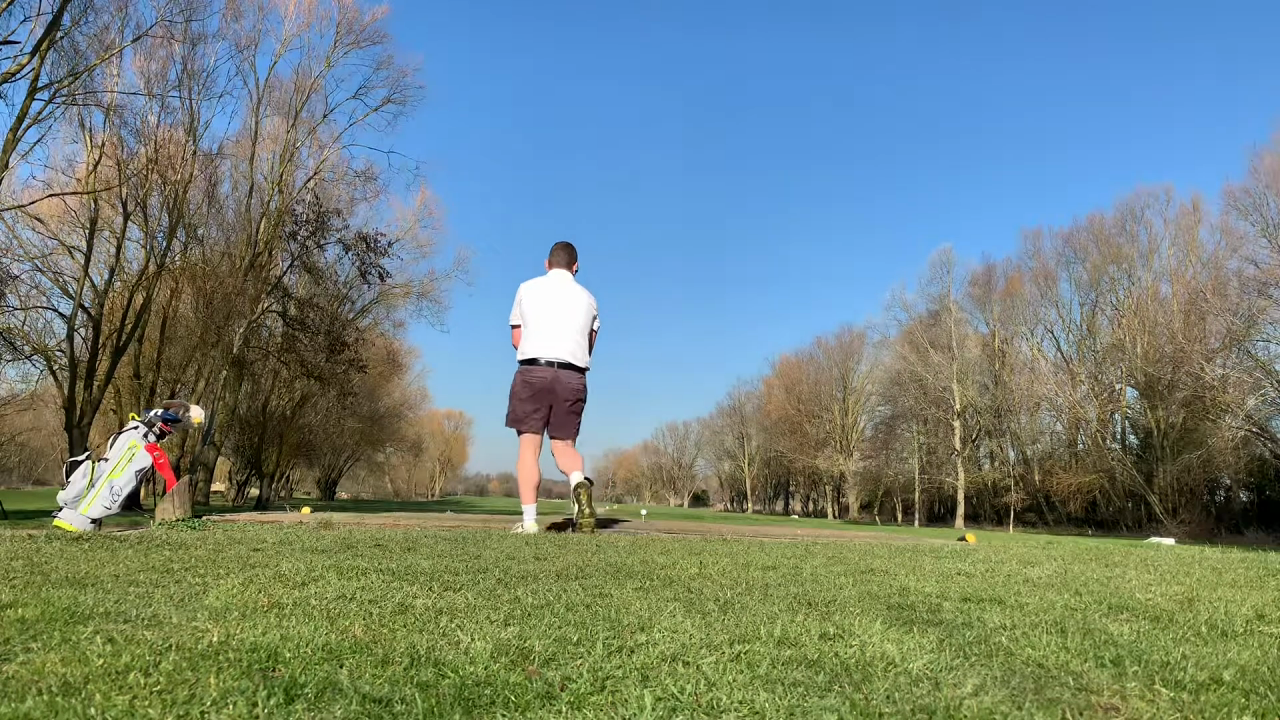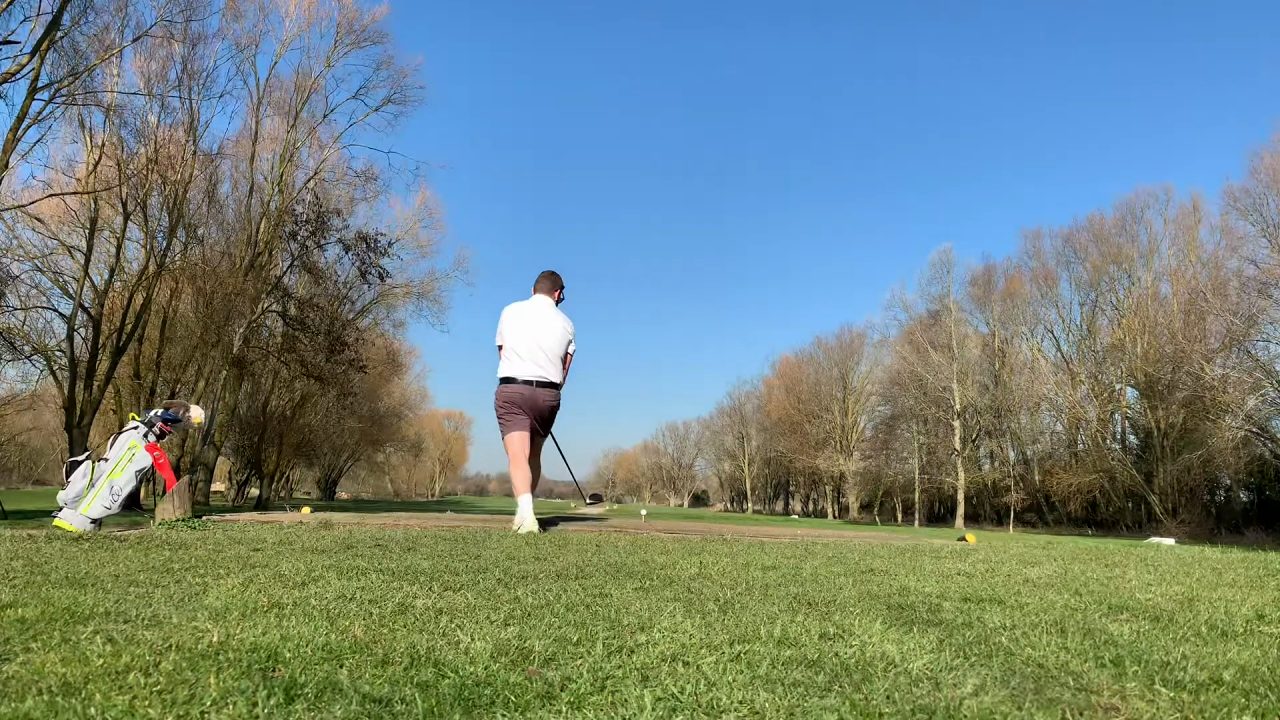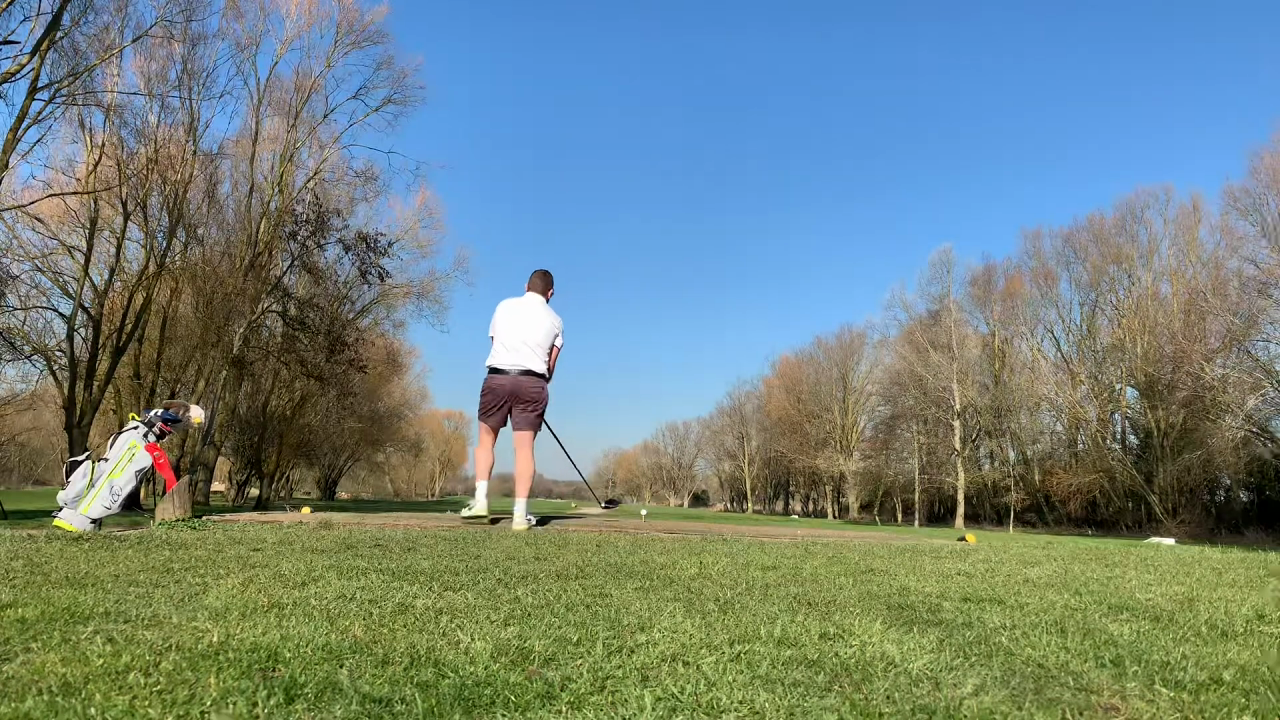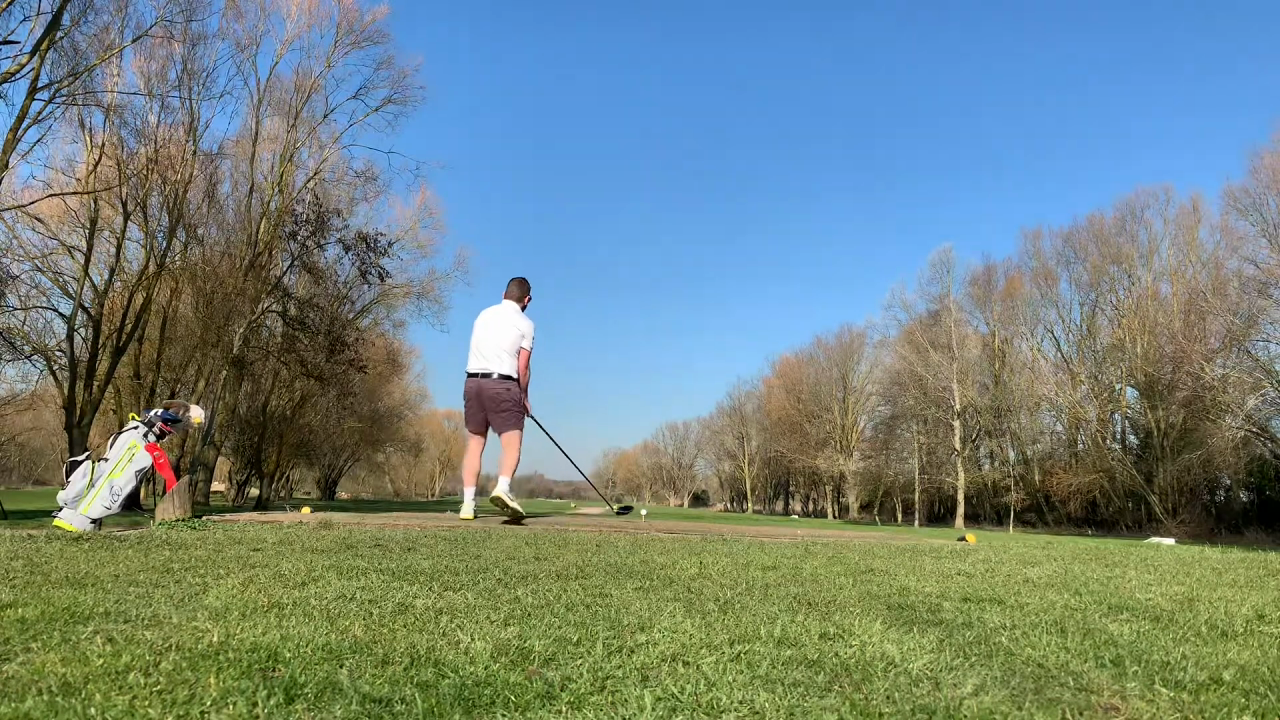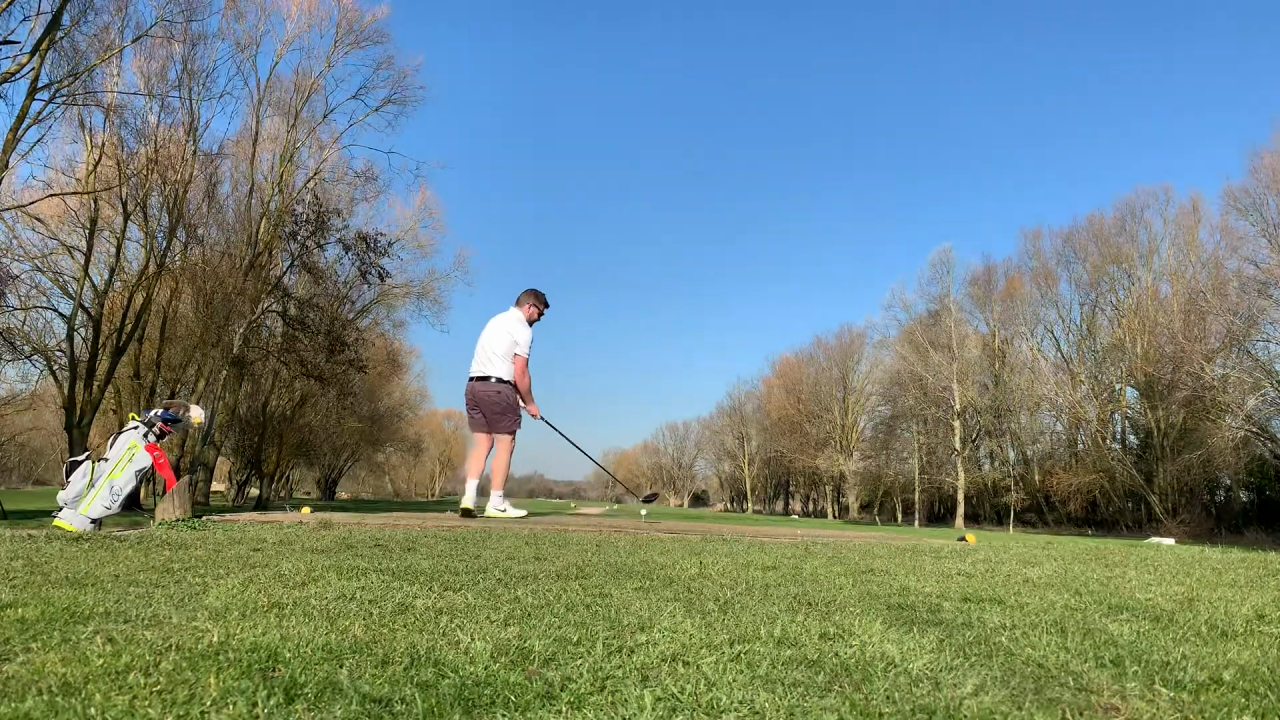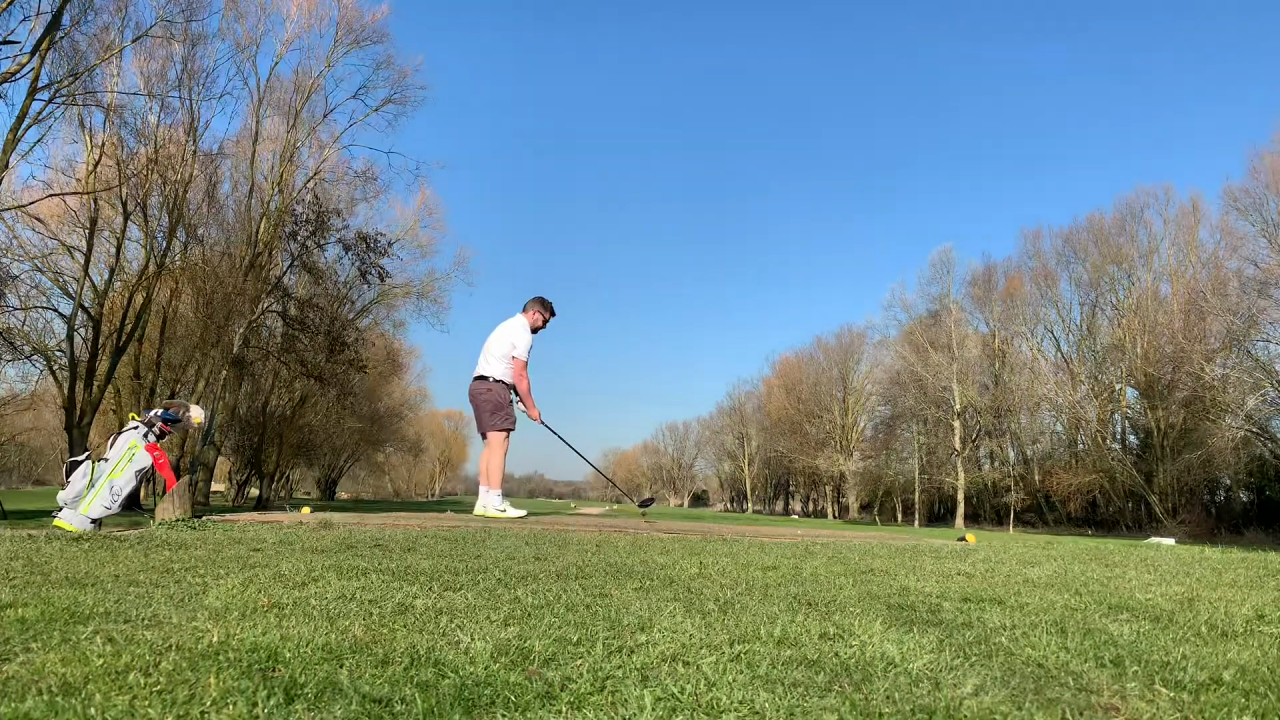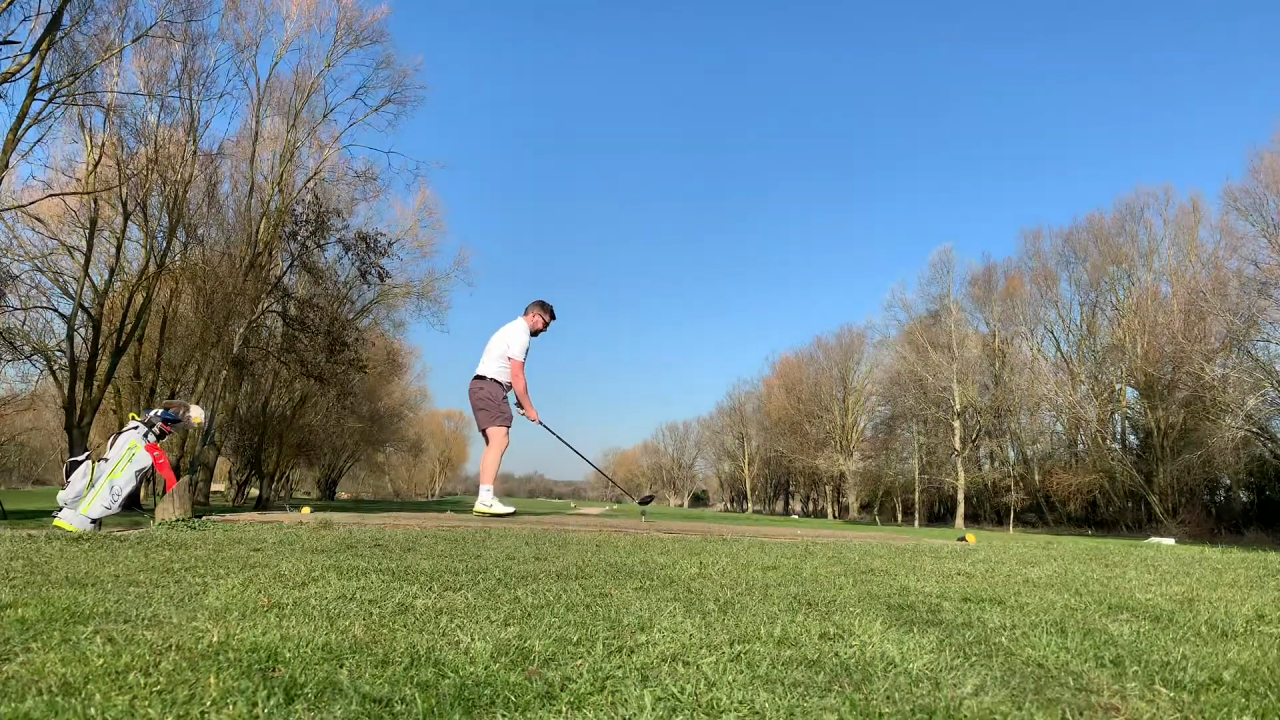
dt=0.4s
person 1, frame 1
left shoulder: (527, 288)
right shoulder: (587, 298)
left elbow: (517, 340)
right elbow: (589, 347)
left hip: (533, 373)
right hip: (572, 377)
left knee: (529, 450)
right knee: (565, 449)
left ankle: (528, 520)
right ankle: (578, 482)
person 1, frame 2
left shoulder: (510, 311)
right shoulder: (565, 323)
left elbow: (502, 354)
right elbow: (564, 370)
left hip: (512, 390)
right hip: (548, 392)
left knee: (518, 457)
right knee: (533, 455)
left ankle: (526, 515)
right ankle: (525, 513)
person 1, frame 3
left shoulder: (504, 306)
right shoulder: (554, 319)
right elbow: (550, 364)
right wrist: (539, 389)
left hip: (498, 379)
right hip: (532, 383)
left knee: (486, 439)
right knee: (524, 448)
left ankle: (480, 498)
right ankle: (520, 513)
person 1, frame 4
left shoulder: (484, 315)
right shoulder: (525, 324)
right elbow: (523, 368)
right wrist: (524, 398)
left hip: (474, 382)
right hip: (503, 385)
left knee: (475, 444)
right knee: (512, 444)
left ankle: (468, 503)
right ankle: (502, 488)
person 1, frame 5
left shoulder: (497, 320)
right shoulder: (522, 330)
right elbow: (520, 374)
left wrist: (518, 397)
right wrist: (530, 403)
left hip: (474, 386)
right hip: (497, 389)
left knee: (481, 445)
right knee: (505, 445)
left ankle: (469, 496)
right ankle: (496, 503)
person 1, frame 6
left shoulder: (510, 325)
right shoulder: (523, 333)
right elbow: (520, 376)
left wrist: (520, 399)
right wrist: (531, 407)
left hip: (479, 386)
right hip: (493, 389)
left knee: (491, 445)
right knee: (499, 444)
left ankle: (483, 501)
right ankle: (495, 503)
person 1, frame 7
left shoulder: (514, 329)
right shoulder: (520, 334)
right elbow: (517, 376)
left wrist: (521, 403)
right wrist: (529, 408)
left hip: (485, 388)
right hip: (488, 388)
left knee: (493, 443)
right knee: (499, 440)
left ankle: (483, 499)
right ankle: (486, 499)
